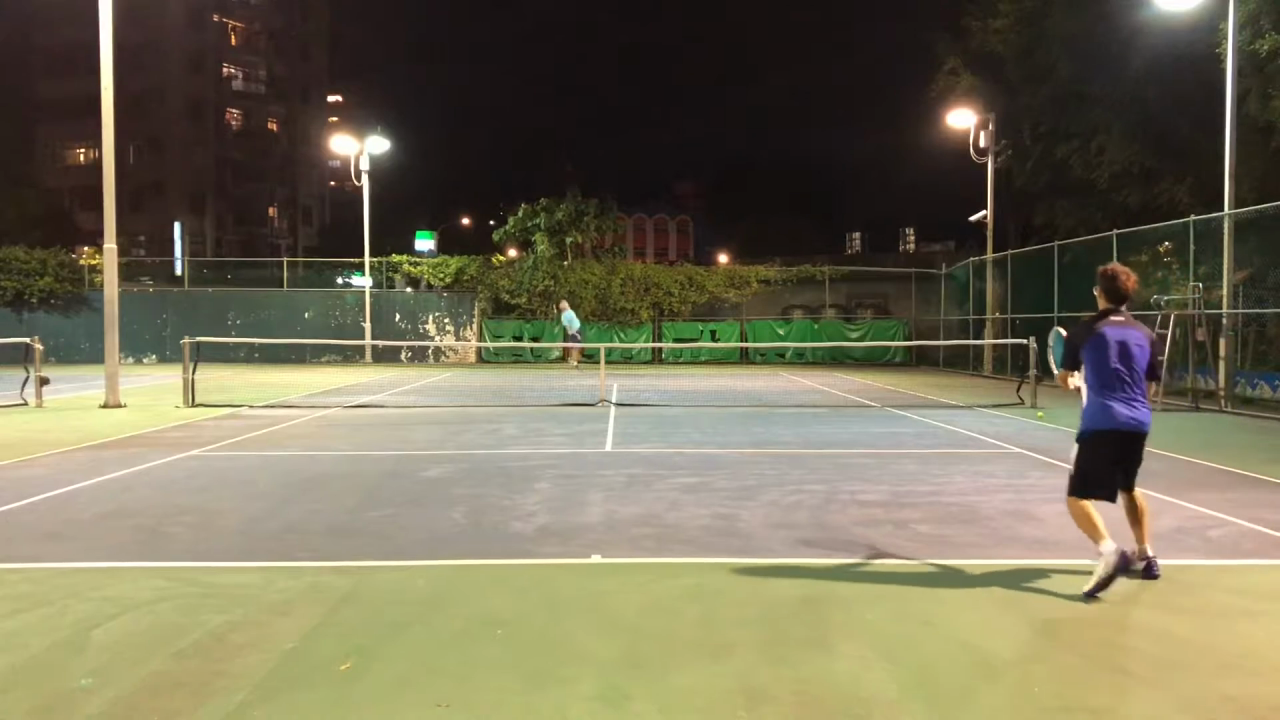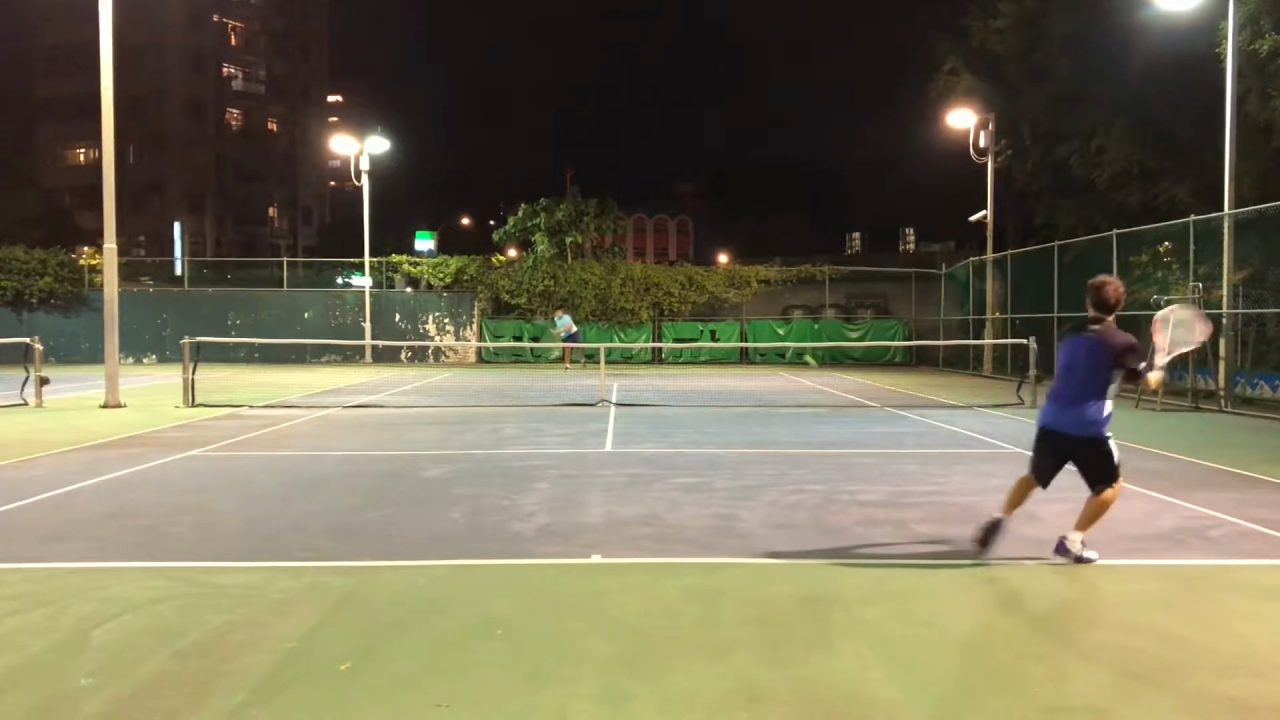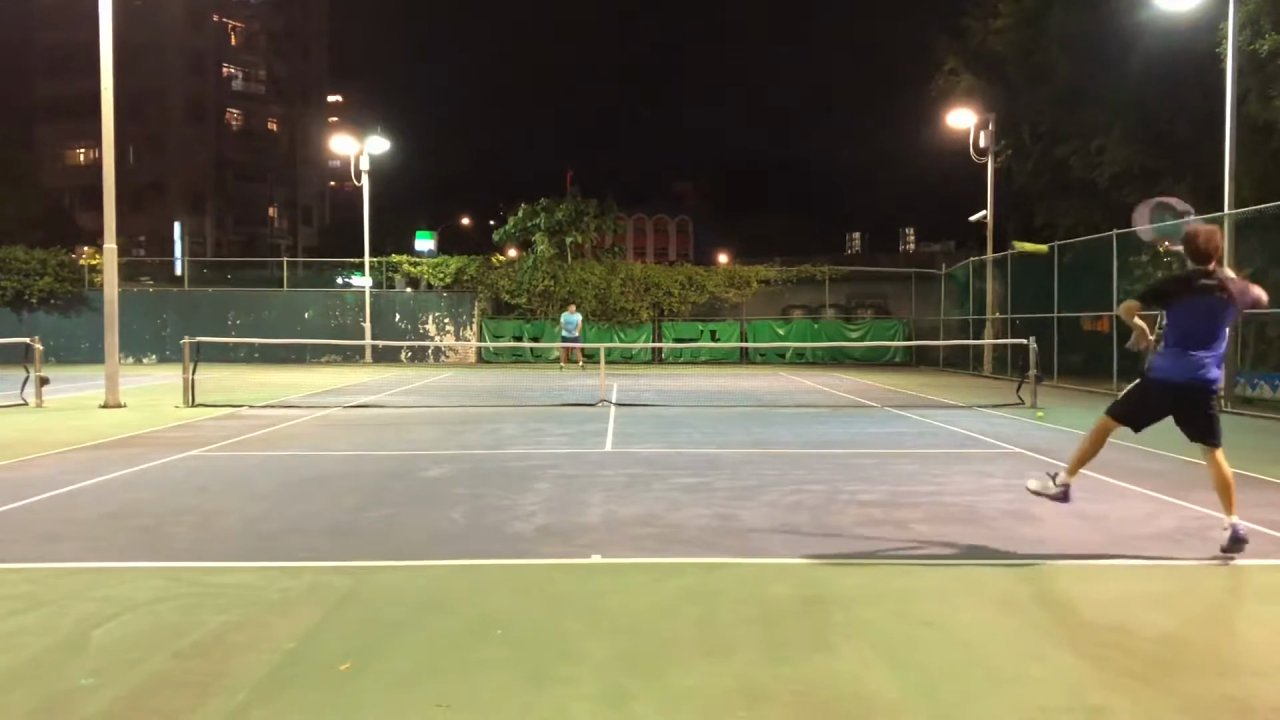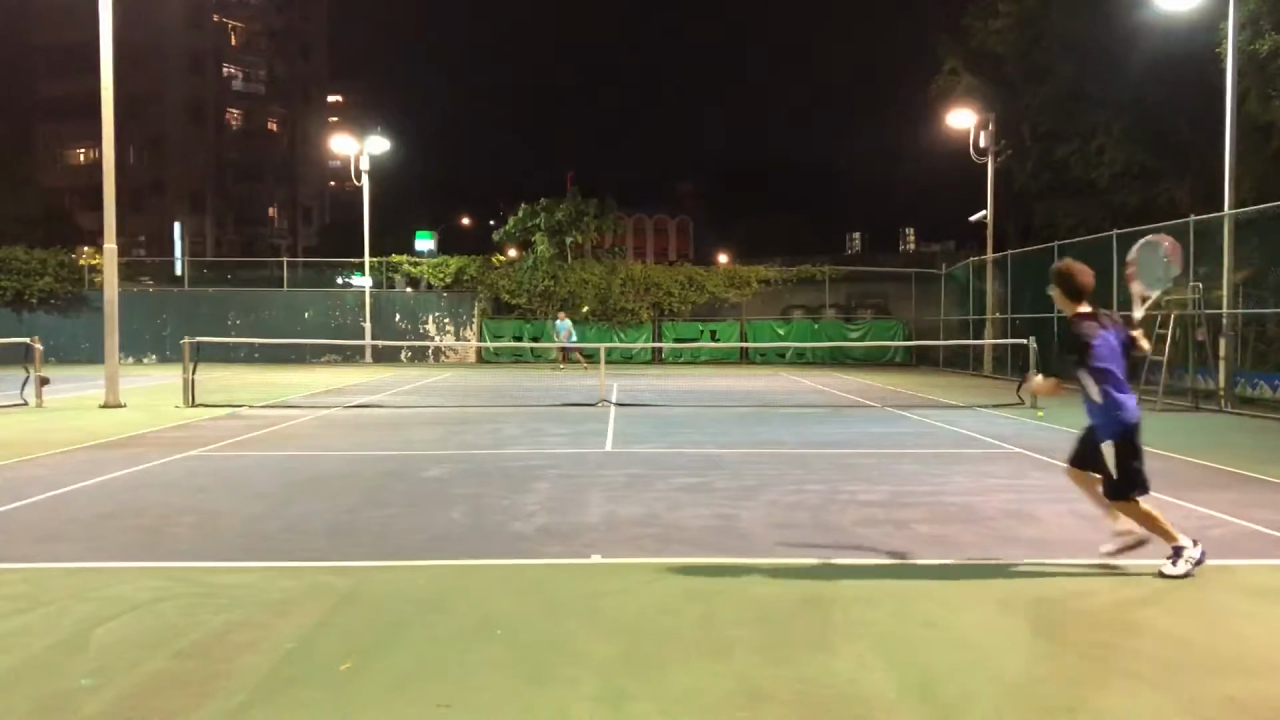
dt=0.7s
person 1, frame 1
left shoulder: (1086, 331)
right shoulder: (1145, 334)
left elbow: (1064, 381)
right elbow: (1149, 388)
left wrist: (1079, 381)
left hip: (1102, 424)
right hip: (1137, 423)
left knee: (1078, 498)
right knee: (1129, 489)
left ankle: (1111, 552)
right ankle: (1145, 557)
person 1, frame 2
left shoulder: (1071, 335)
right shoulder: (1124, 343)
right elbow: (1147, 383)
right wrist: (1156, 374)
left hip: (1052, 423)
right hip: (1090, 429)
left knee: (1032, 478)
right knee: (1109, 487)
left ankle: (998, 519)
right ankle: (1073, 541)
person 1, frame 3
left shoulder: (1175, 285)
right shoulder: (1231, 290)
left elbow: (1125, 309)
right elbow: (1262, 297)
left wrist: (1139, 326)
right wrist: (1231, 276)
left hip: (1165, 376)
right hip: (1203, 385)
left knee: (1105, 424)
right knee: (1213, 454)
left ankle: (1062, 482)
right ankle: (1234, 525)
person 1, frame 4
left shoulder: (1075, 333)
right shoulder: (1110, 321)
left elbow: (1056, 385)
right elbow: (1143, 348)
left wrist: (1038, 384)
right wrist: (1135, 335)
left hip: (1114, 423)
right hip: (1117, 416)
left knee: (1122, 497)
right knee: (1079, 471)
left ankle: (1185, 547)
right ankle: (1126, 529)
